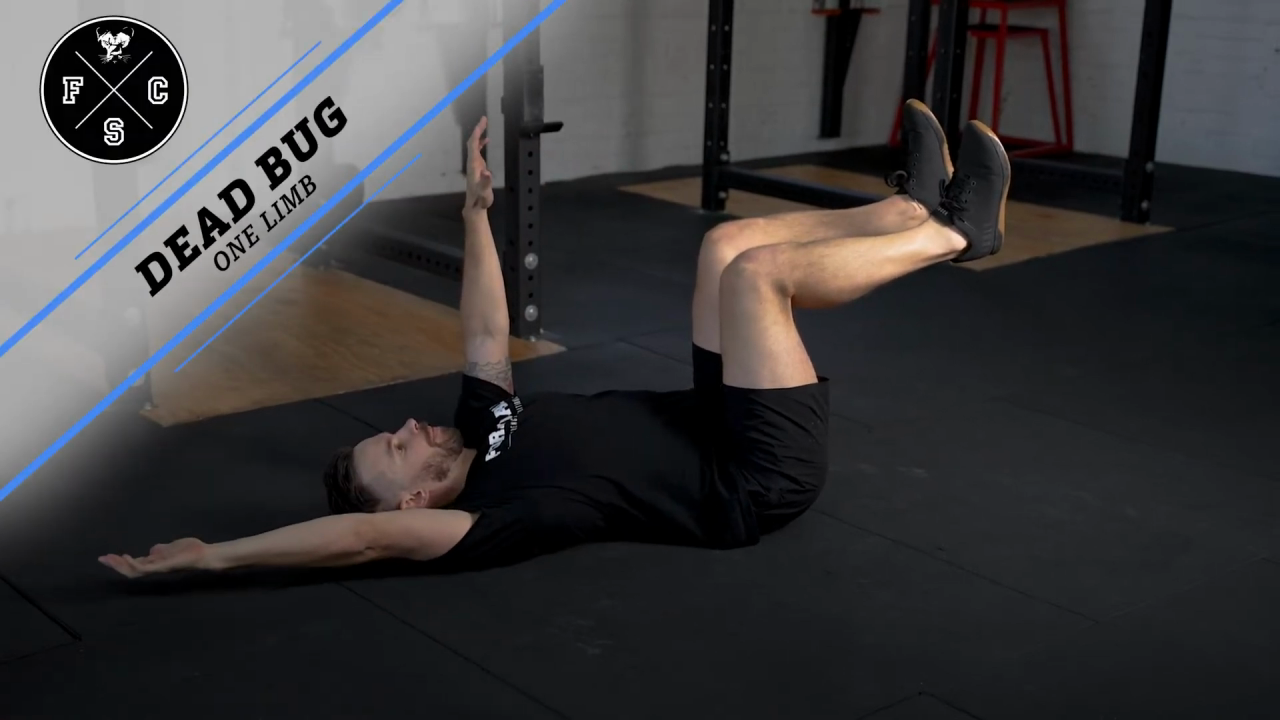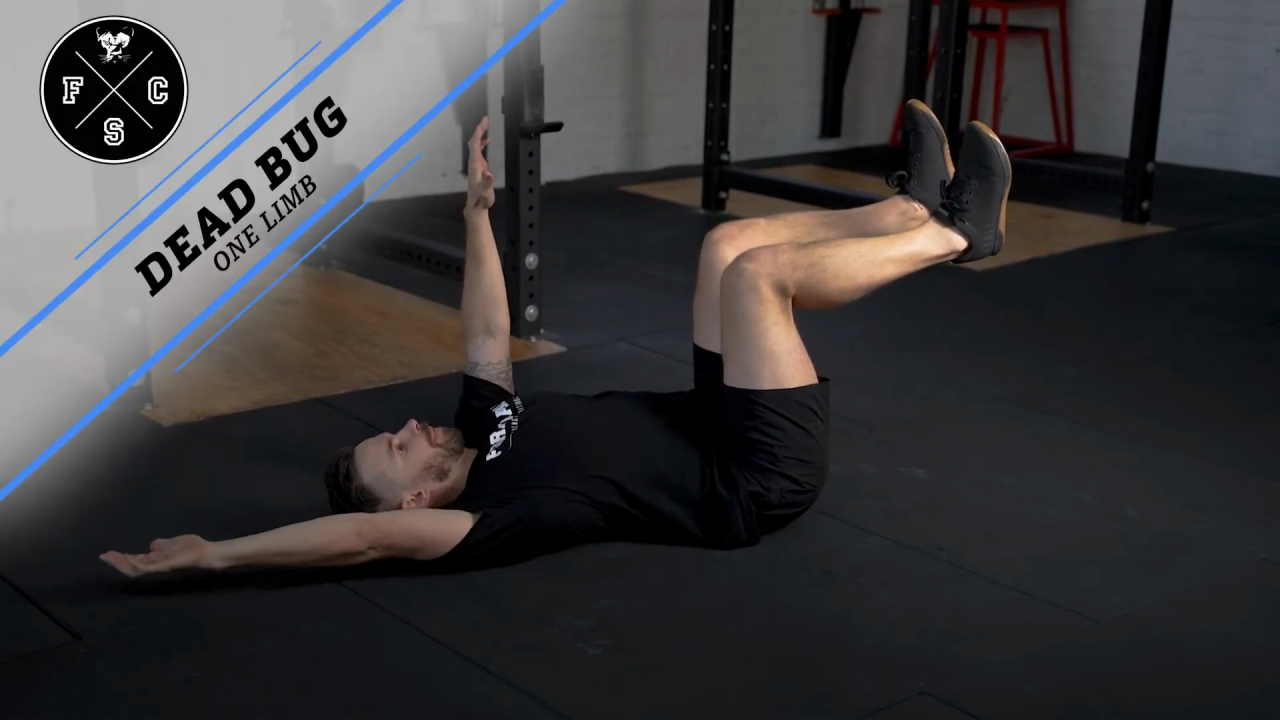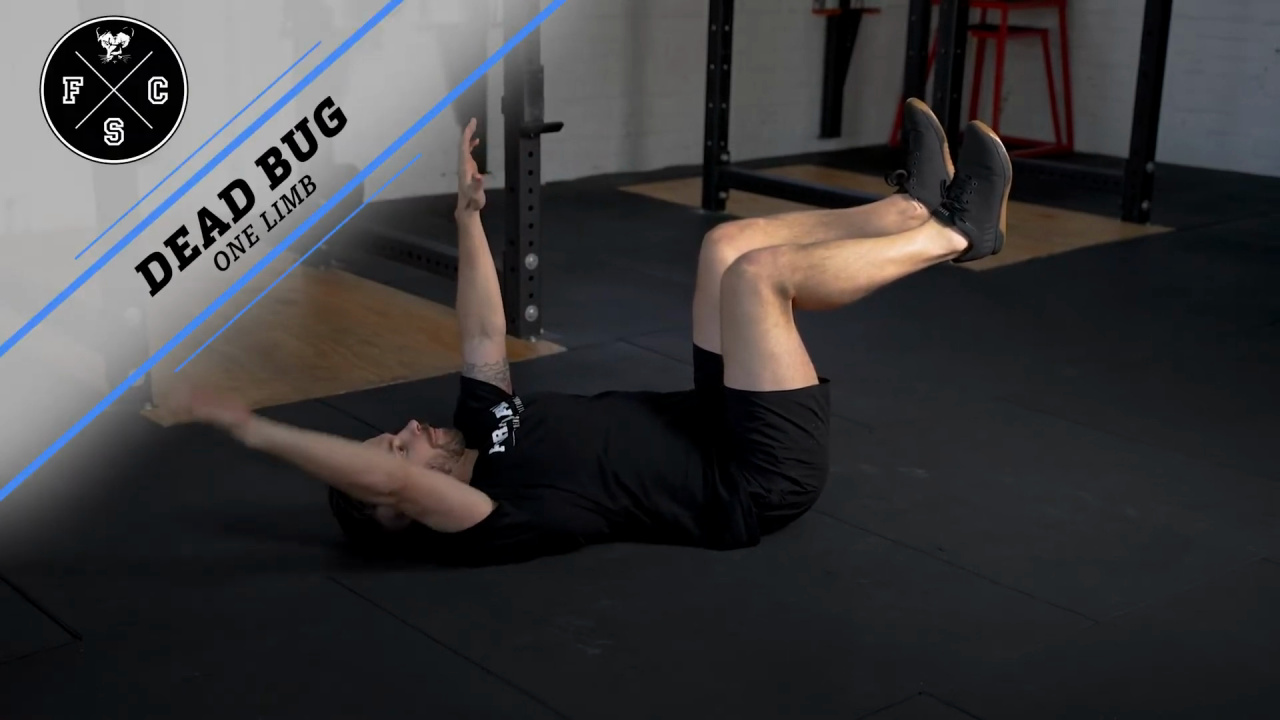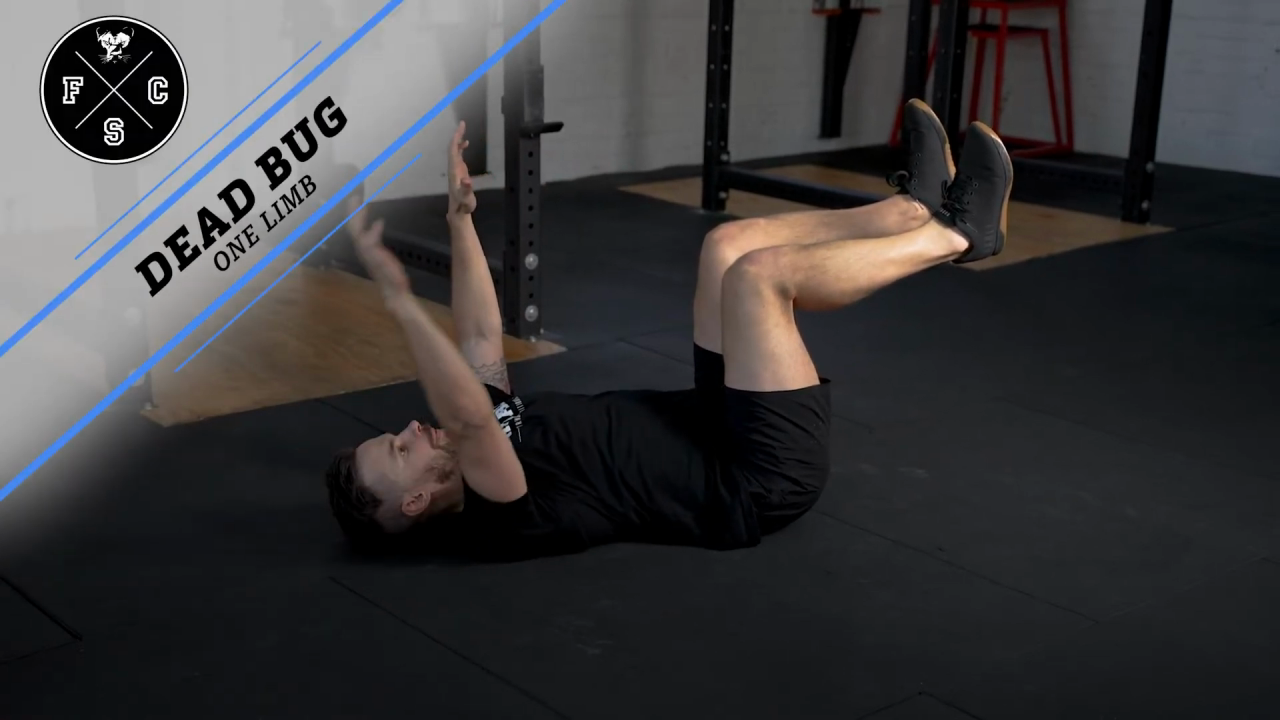
dt=0.4s
person 1, frame 1
left shoulder: (483, 426)
right shoulder: (491, 517)
left elbow: (488, 334)
right elbow: (369, 537)
left wrist: (476, 210)
right wrist: (213, 554)
left hip: (713, 423)
right hip: (759, 475)
left knee: (728, 242)
right knee: (756, 269)
left ankle: (913, 207)
right ankle: (952, 232)
person 1, frame 2
left shoulder: (483, 429)
right shoulder: (499, 514)
left elbow: (488, 336)
right elbow: (371, 539)
left wrist: (477, 211)
right wrist: (212, 551)
left hip: (715, 427)
right hip: (760, 479)
left knee: (730, 243)
right knee: (758, 271)
left ankle: (915, 208)
right ankle: (953, 235)
person 1, frame 3
left shoulder: (485, 426)
right shoulder: (500, 517)
left elbow: (485, 334)
right elbow: (398, 491)
left wrist: (469, 215)
right wrist: (256, 430)
left hip: (714, 425)
right hip: (759, 479)
left knee: (730, 242)
right knee: (758, 273)
left ankle: (916, 204)
right ankle: (952, 235)
person 1, frame 4
left shoulder: (488, 430)
right shoulder: (496, 520)
left elbow: (480, 338)
right elbow: (466, 420)
left wrist: (459, 218)
right wrist: (399, 301)
left hip: (717, 426)
right hip: (758, 479)
left knee: (730, 243)
right knee: (759, 272)
left ankle: (917, 207)
right ankle: (956, 234)
